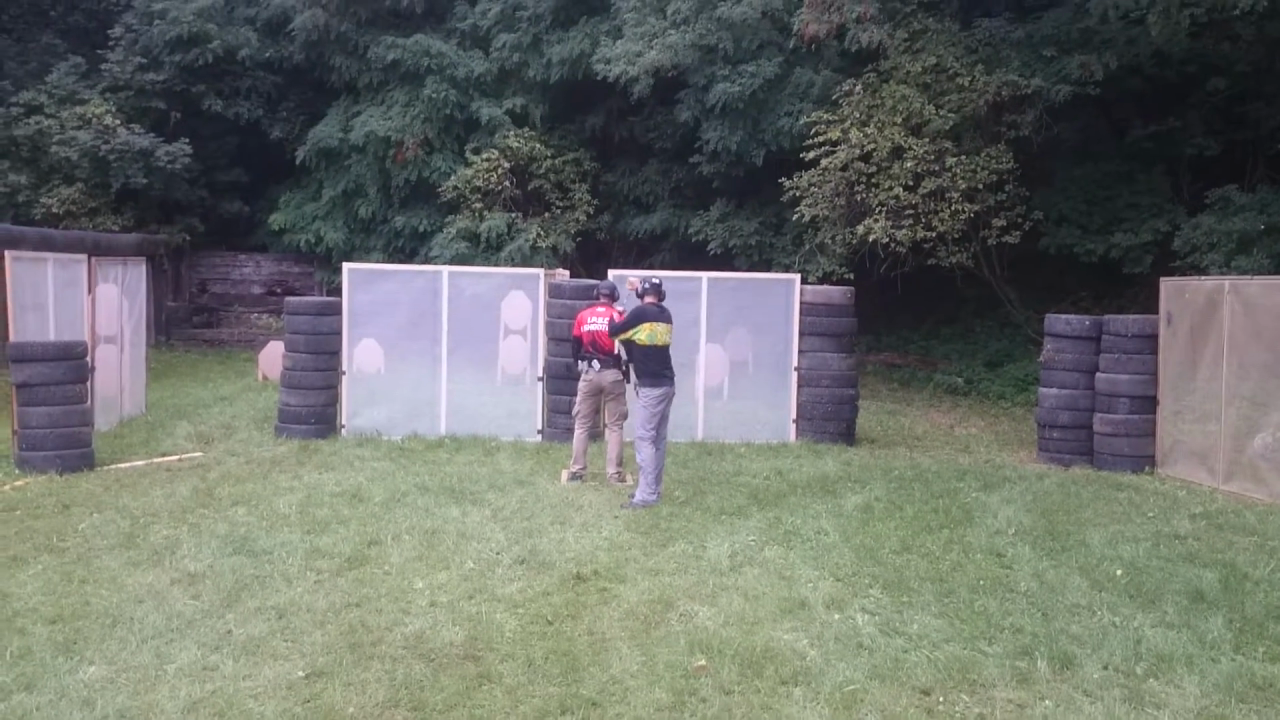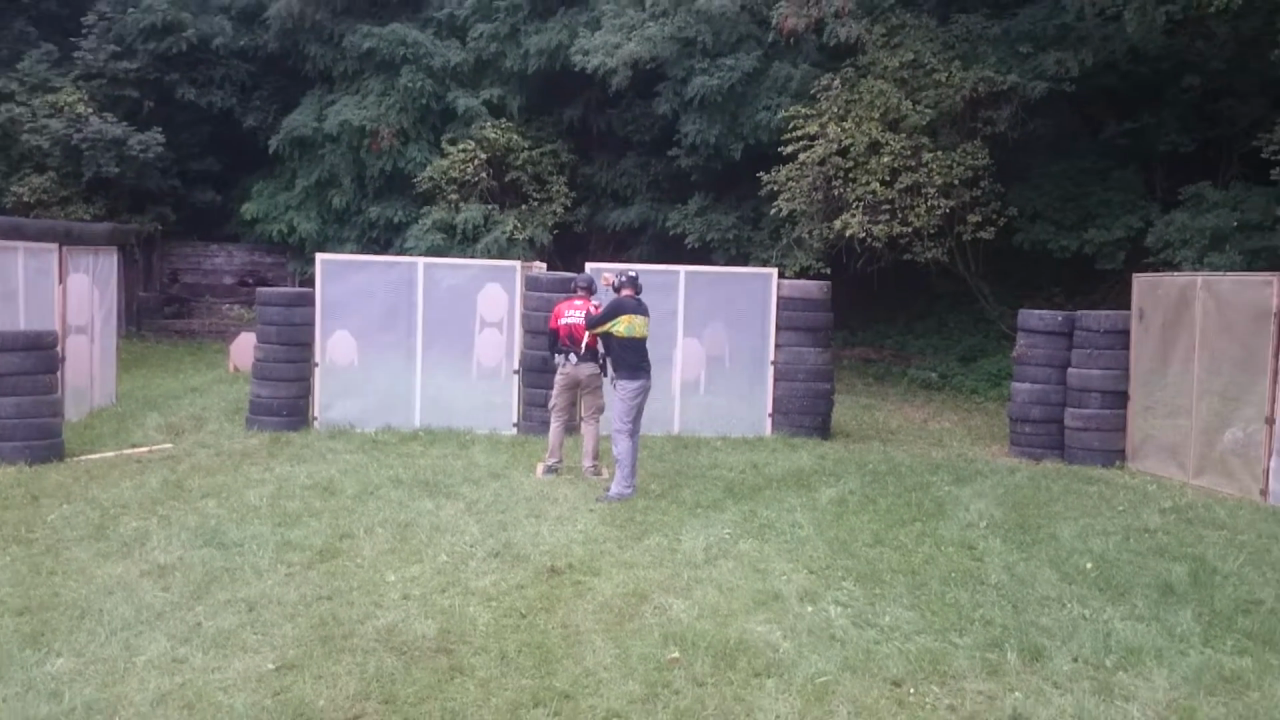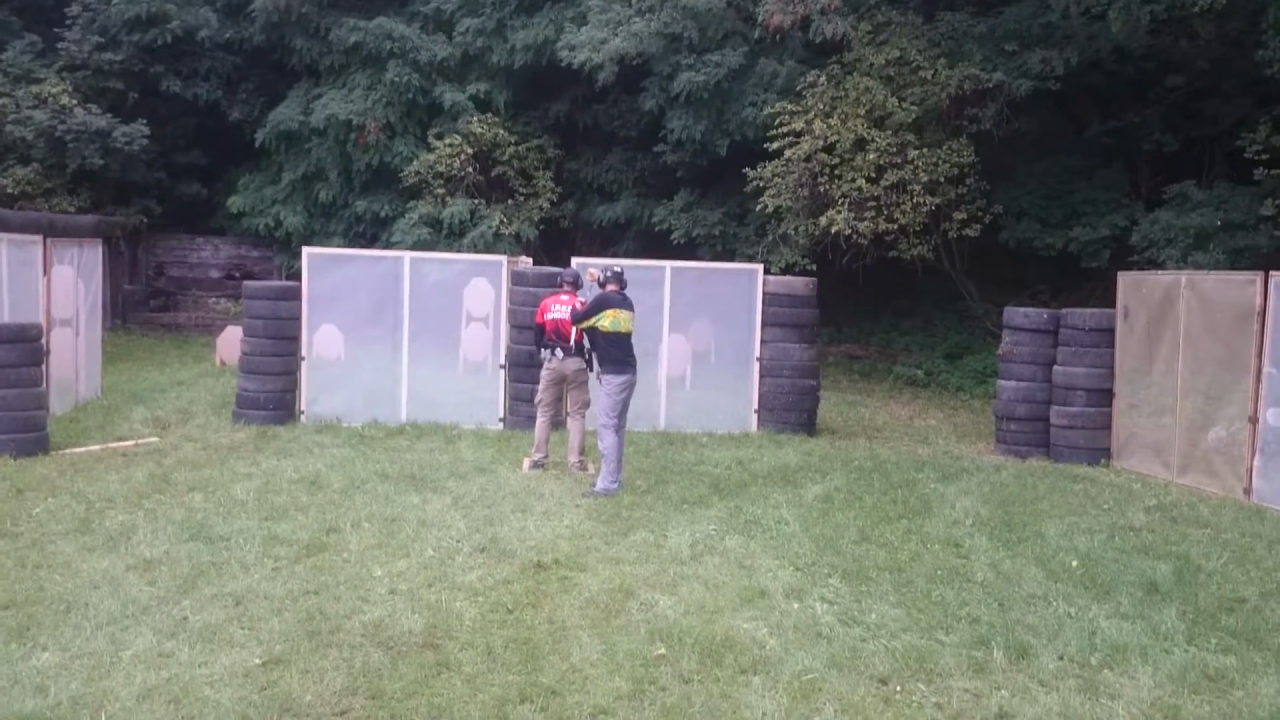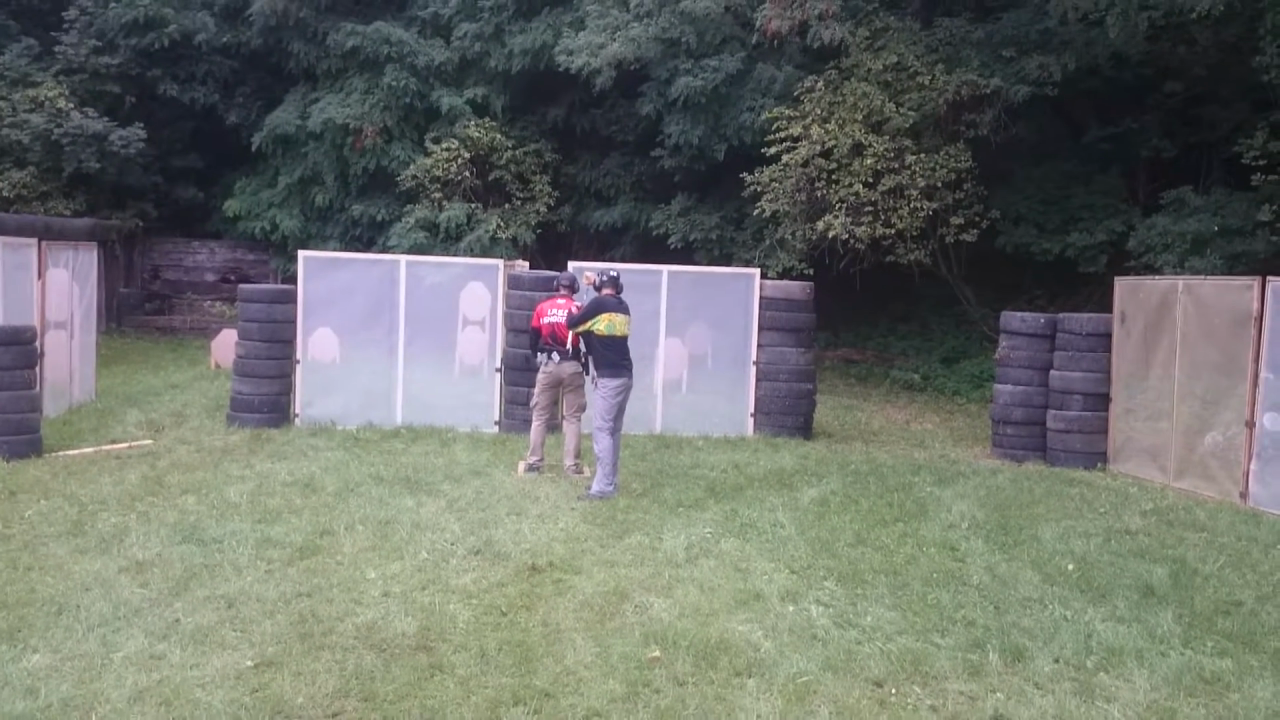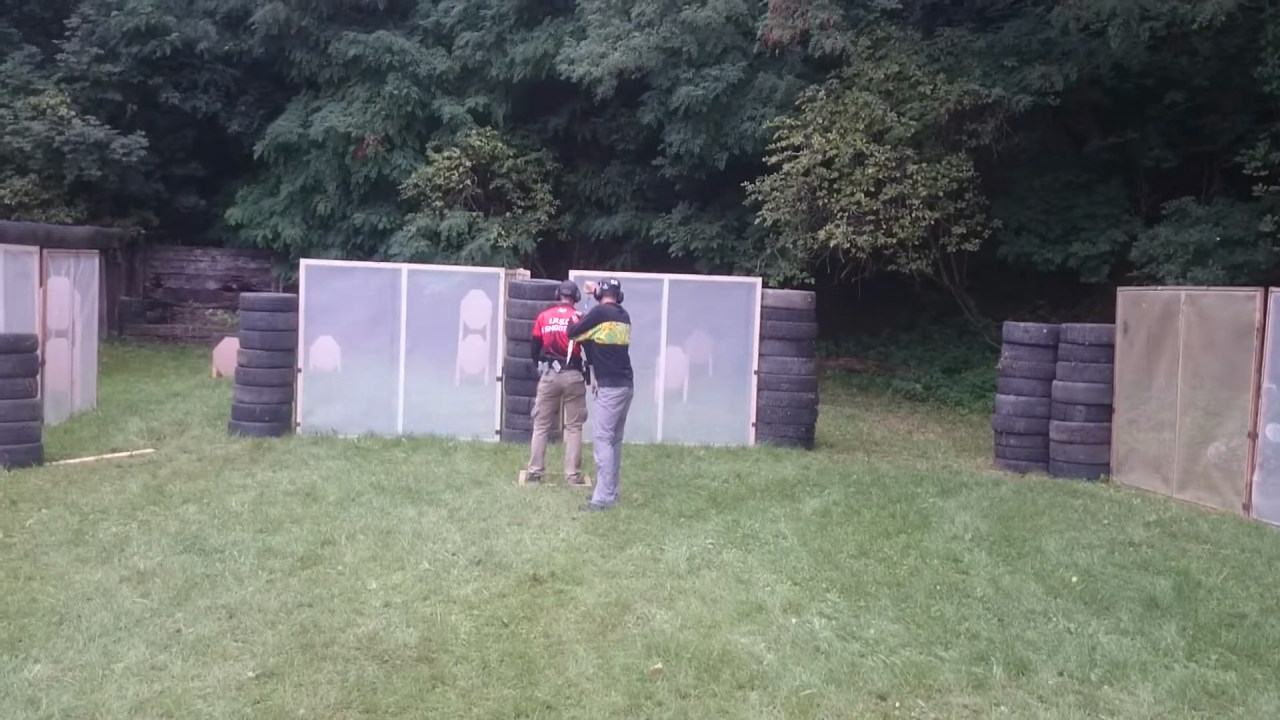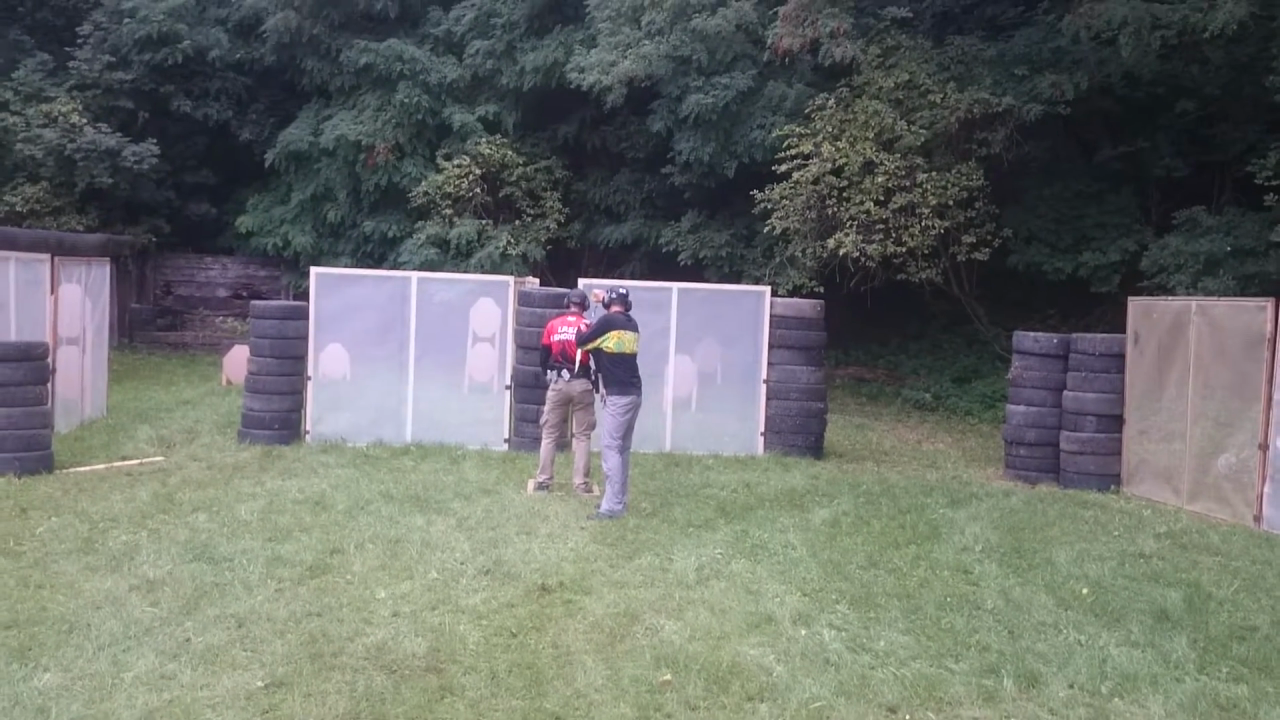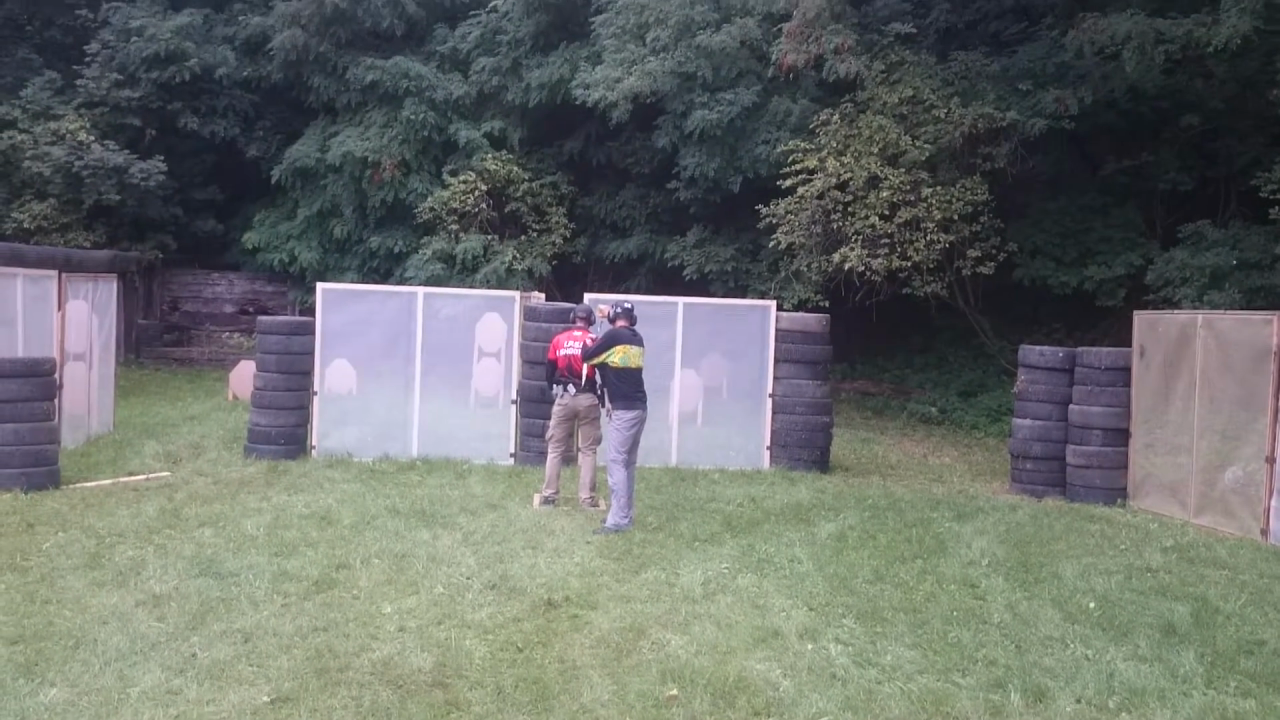
dt=0.3s
person 1, frame 1
left shoulder: (641, 312)
right shoulder: (665, 314)
left elbow: (613, 332)
left wrist: (615, 316)
right wrist: (638, 286)
left hip: (651, 386)
right hip: (666, 384)
left knee: (644, 439)
right knee: (658, 439)
left ankle: (646, 496)
right ankle: (653, 490)
person 1, frame 2
left shoulder: (619, 304)
right shoulder: (642, 307)
left elbow: (590, 325)
right wrist: (615, 283)
left hip: (628, 379)
right hip: (642, 377)
left knee: (621, 432)
right knee: (632, 432)
left ankle: (621, 489)
right ankle: (627, 483)
person 1, frame 3
left shoulder: (604, 299)
right shoulder: (627, 302)
left elbow: (576, 320)
left wrist: (578, 307)
right wrist: (593, 294)
left hip: (614, 374)
right hip: (628, 371)
left knee: (607, 427)
right knee: (618, 427)
left ankle: (607, 485)
right ankle: (613, 479)
person 1, frame 4
left shoulder: (599, 303)
right shoulder: (623, 306)
left elbow: (571, 324)
left wrist: (575, 311)
right wrist: (594, 303)
left hip: (610, 377)
right hip: (624, 375)
left knee: (602, 430)
right knee: (613, 430)
left ankle: (603, 487)
right ankle: (609, 482)
person 1, frame 5
left shoulder: (600, 312)
right shoulder: (623, 315)
left elbow: (572, 333)
left wrist: (577, 320)
left hip: (610, 386)
right hip: (625, 384)
left knee: (602, 439)
right knee: (614, 440)
left ankle: (603, 498)
right ankle: (610, 492)
person 1, frame 6
left shoulder: (608, 320)
right shoulder: (631, 324)
left elbow: (581, 342)
left wrist: (585, 328)
left hip: (619, 395)
right hip: (633, 392)
left knee: (610, 448)
right knee: (622, 449)
left ankle: (612, 507)
right ankle: (619, 501)
person 1, frame 7
left shoulder: (614, 335)
right shoulder: (637, 338)
left elbow: (586, 357)
left wrist: (592, 343)
left hip: (624, 409)
right hip: (638, 407)
left knee: (616, 462)
right knee: (628, 463)
left ankle: (618, 521)
right ankle: (624, 515)
person 2, frame 1
left shoulder: (583, 316)
right shoulder: (618, 317)
left elbow: (575, 346)
left hip: (589, 373)
right hip: (613, 374)
left knee: (582, 424)
right knee: (614, 425)
left ankle: (576, 471)
right ankle: (615, 473)
person 2, frame 2
left shoulder: (560, 309)
right shoulder: (596, 310)
left elbow: (552, 339)
right wrist: (604, 361)
left hip: (566, 366)
right hip: (590, 367)
left knee: (558, 417)
right knee: (591, 419)
left ankle: (552, 464)
right ankle: (590, 466)
person 2, frame 3
left shoulder: (546, 304)
right shoulder: (581, 305)
left elbow: (537, 334)
right wrist: (591, 357)
left hip: (552, 362)
right hip: (576, 363)
left knee: (544, 412)
right knee: (577, 414)
left ankle: (538, 459)
right ankle: (576, 461)
person 2, frame 4
left shoulder: (542, 308)
right shoulder: (578, 309)
left elbow: (533, 338)
left wrist: (539, 357)
right wrist: (587, 362)
left hip: (548, 365)
right hip: (572, 366)
left knee: (540, 416)
right knee: (573, 417)
left ankle: (533, 462)
right ankle: (572, 464)
person 2, frame 5
left shoulder: (543, 317)
right shoulder: (579, 318)
left elbow: (535, 347)
left hip: (549, 375)
right hip: (573, 376)
left knee: (541, 425)
right knee: (574, 427)
left ankle: (534, 472)
right ankle: (573, 474)
person 2, frame 6
left shoulder: (552, 325)
right shoulder: (588, 326)
left elbow: (544, 356)
left hip: (558, 383)
right hip: (582, 384)
left knee: (550, 434)
right knee: (582, 435)
left ankle: (543, 481)
right ankle: (581, 483)
person 2, frame 7
left shoulder: (558, 340)
right shoulder: (594, 341)
left elbow: (549, 370)
left hip: (564, 397)
right hip: (588, 399)
left knee: (555, 448)
right knee: (588, 450)
left ankle: (549, 495)
right ankle: (587, 498)
